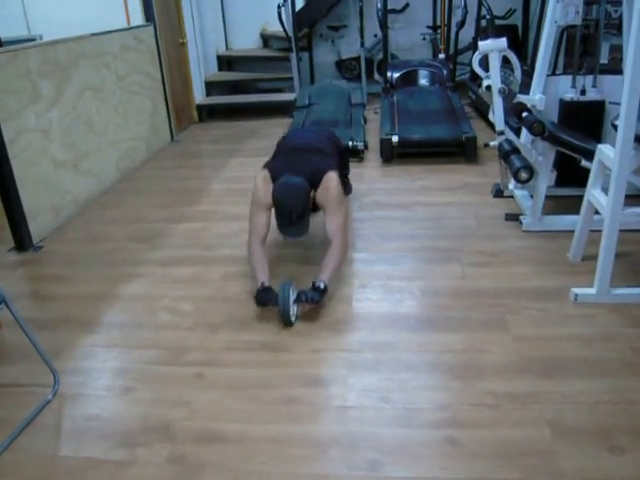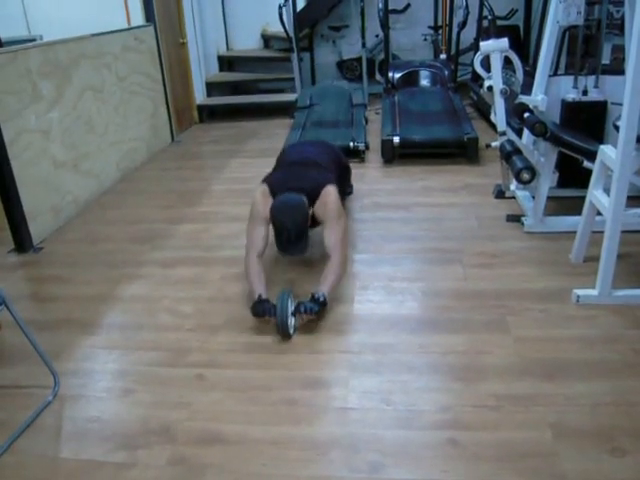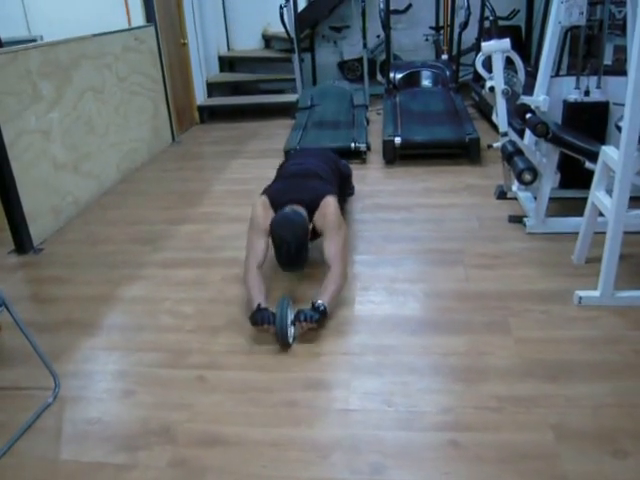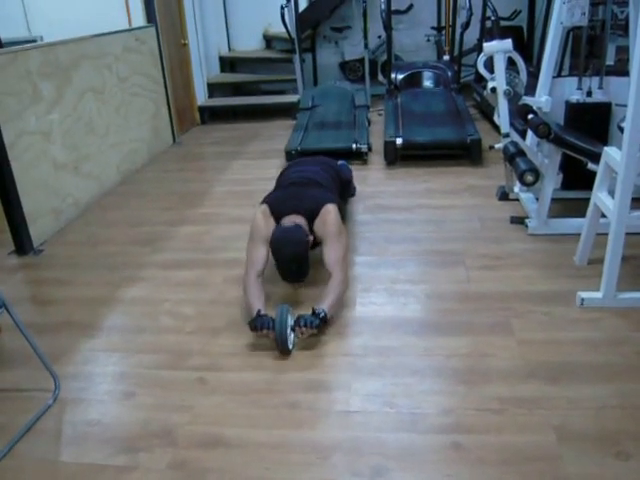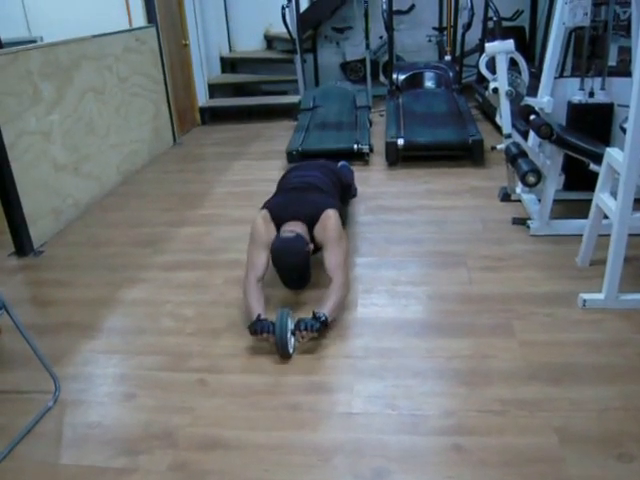
dt=0.1s
person 1, frame 1
left shoulder: (328, 183)
right shoulder: (265, 183)
left elbow: (338, 242)
right elbow: (256, 241)
left wrist: (319, 286)
right wrist: (263, 286)
left hip: (329, 140)
left ankle: (343, 180)
person 1, frame 2
left shoulder: (327, 197)
right shoulder: (264, 197)
left elbow: (337, 257)
right elbow: (253, 255)
left wrist: (319, 299)
right wrist: (260, 298)
left hip: (330, 154)
right hip: (292, 153)
person 1, frame 3
left shoulder: (327, 209)
right shoulder: (263, 209)
left elbow: (338, 267)
right elbow: (252, 266)
left wrist: (319, 307)
right wrist: (259, 308)
left hip: (330, 163)
left ankle: (345, 173)
person 1, frame 4
left shoulder: (327, 216)
right shoulder: (264, 218)
left elbow: (339, 275)
right elbow: (252, 274)
left wrist: (320, 314)
right wrist: (259, 314)
left hip: (330, 171)
right hip: (292, 172)
left ankle: (344, 167)
person 1, frame 5
left shoulder: (327, 222)
right shoulder: (265, 223)
left elbow: (340, 279)
right elbow: (252, 278)
left wrist: (320, 318)
right wrist: (259, 318)
left hip: (332, 175)
right hip: (293, 175)
left ankle: (344, 168)
